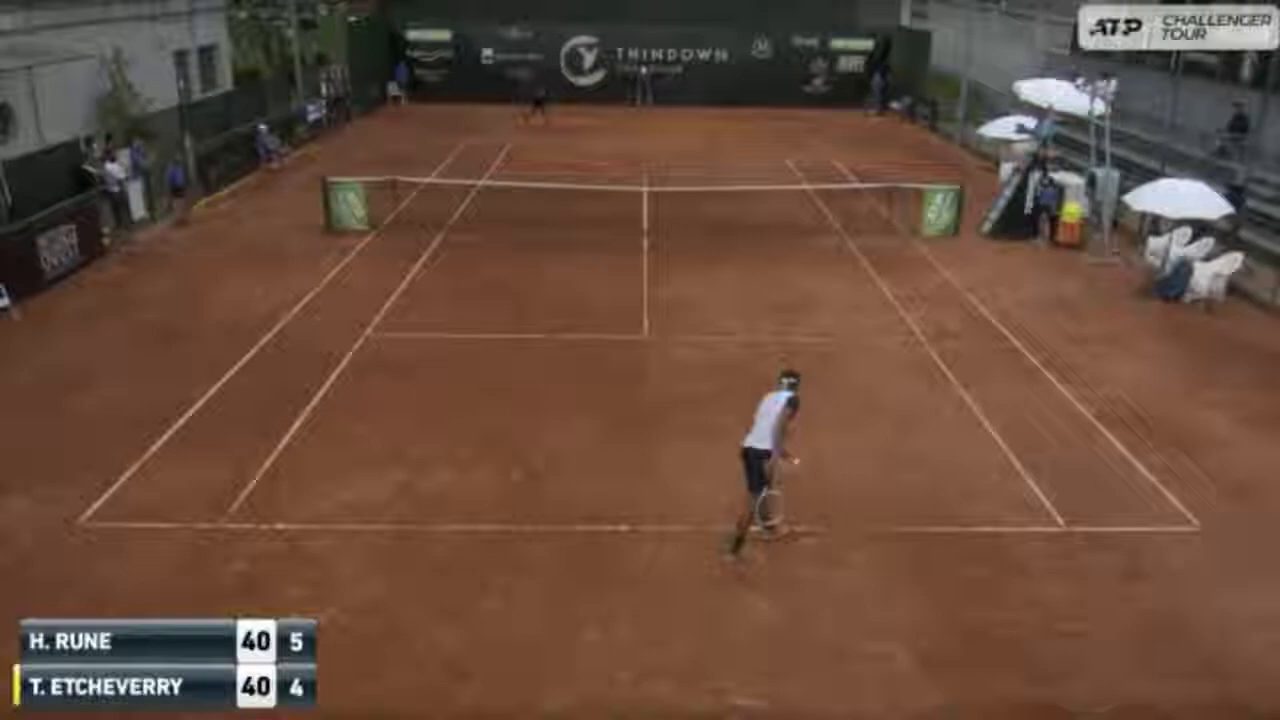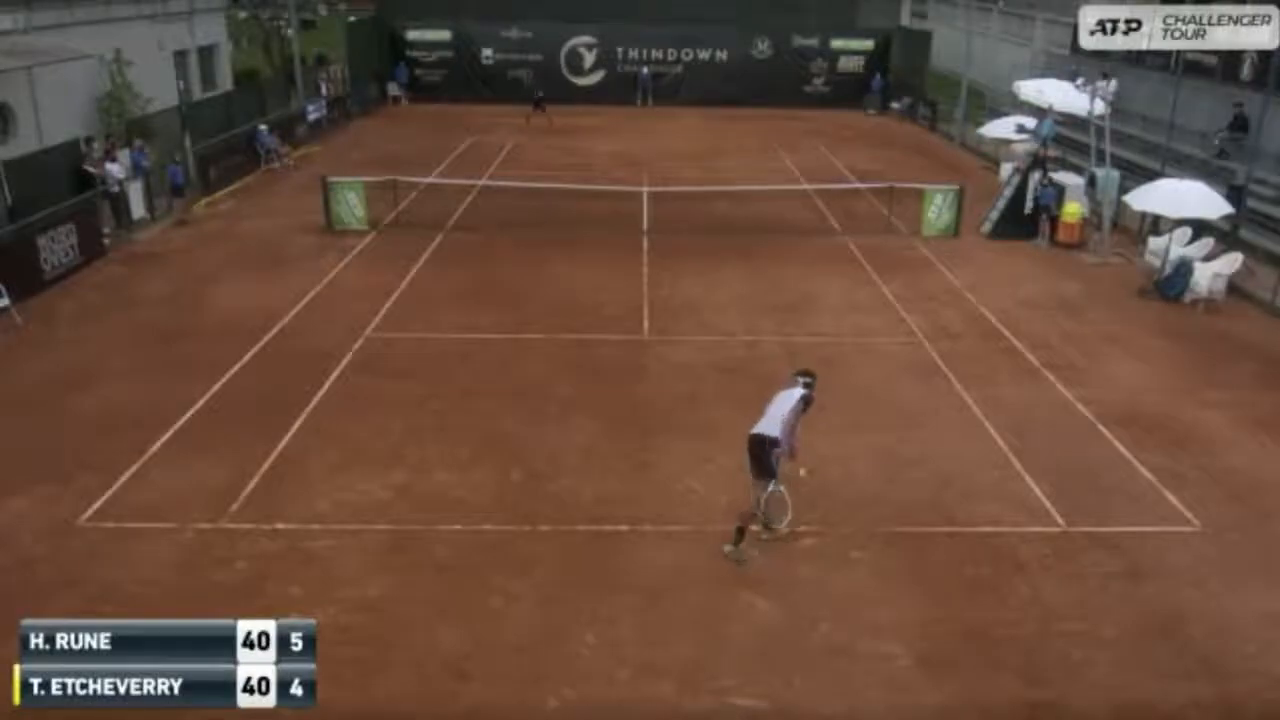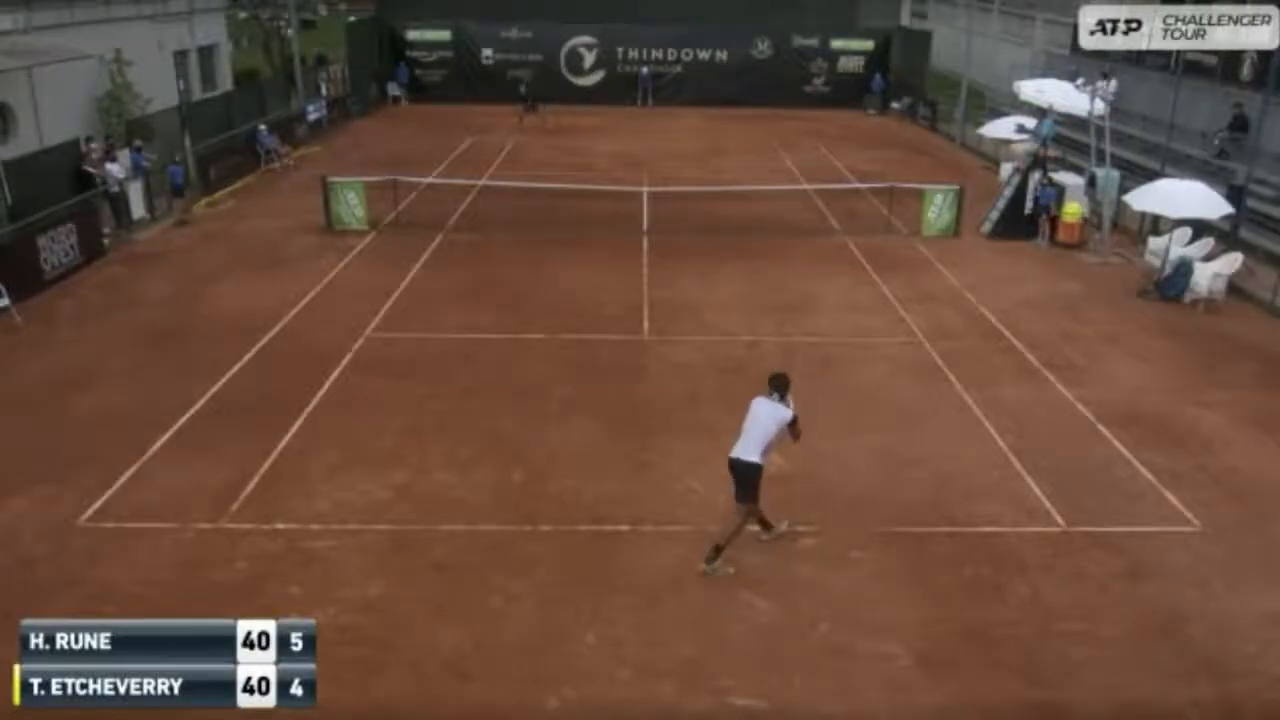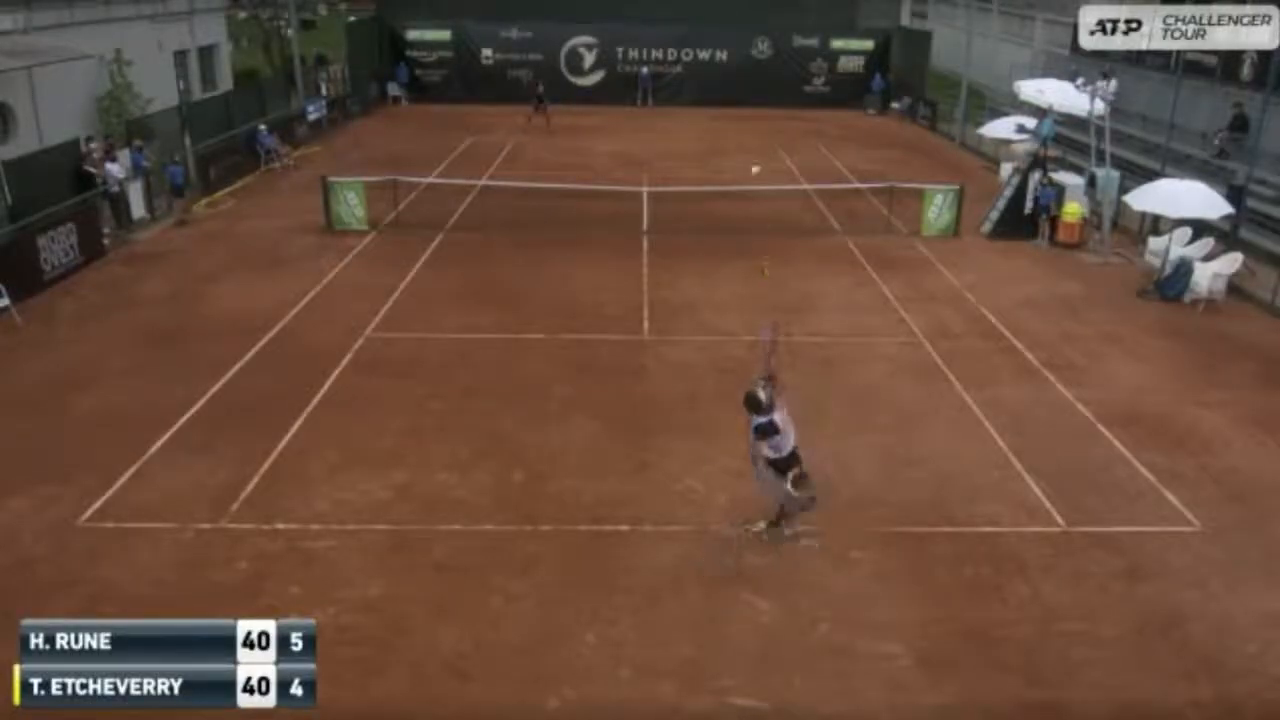
dt=1s
person 1, frame 1
left shoulder: (769, 397)
right shoulder: (792, 399)
right elbow: (780, 426)
left wrist: (781, 452)
right wrist: (775, 457)
left hip: (749, 447)
right hip: (762, 452)
left knee: (759, 493)
right knee: (754, 503)
left ankle: (768, 526)
right ankle: (733, 550)
person 1, frame 2
left shoulder: (783, 393)
right shoulder: (806, 395)
right elbow: (792, 417)
left wrist: (788, 445)
right wrist: (785, 446)
left hip: (755, 436)
right hip: (770, 441)
left knee: (761, 487)
right knee: (761, 495)
left ankle: (768, 527)
right ankle: (736, 543)
person 1, frame 3
left shoulder: (756, 401)
right shoulder: (788, 415)
right elbow: (796, 436)
left hip: (734, 458)
right hip: (750, 465)
left knee: (750, 503)
right knee: (743, 516)
left ankle: (768, 528)
right ankle: (711, 560)
person 1, frame 4
left shoulder: (764, 388)
right shoulder: (760, 425)
left elbow: (769, 371)
right elbow: (756, 456)
left wrist: (770, 345)
right wrist: (763, 477)
left hip: (788, 452)
right hip: (781, 460)
left knee: (800, 492)
right knee: (806, 500)
left ankle: (778, 521)
right ankle: (770, 525)
